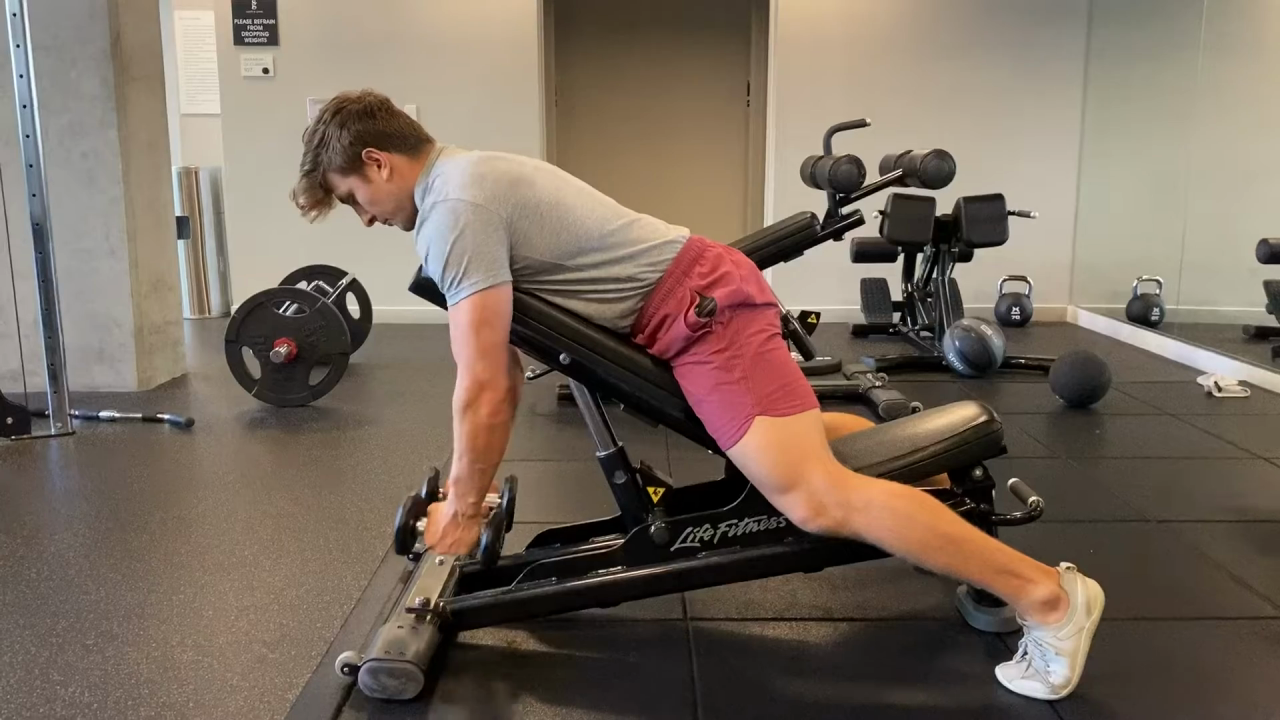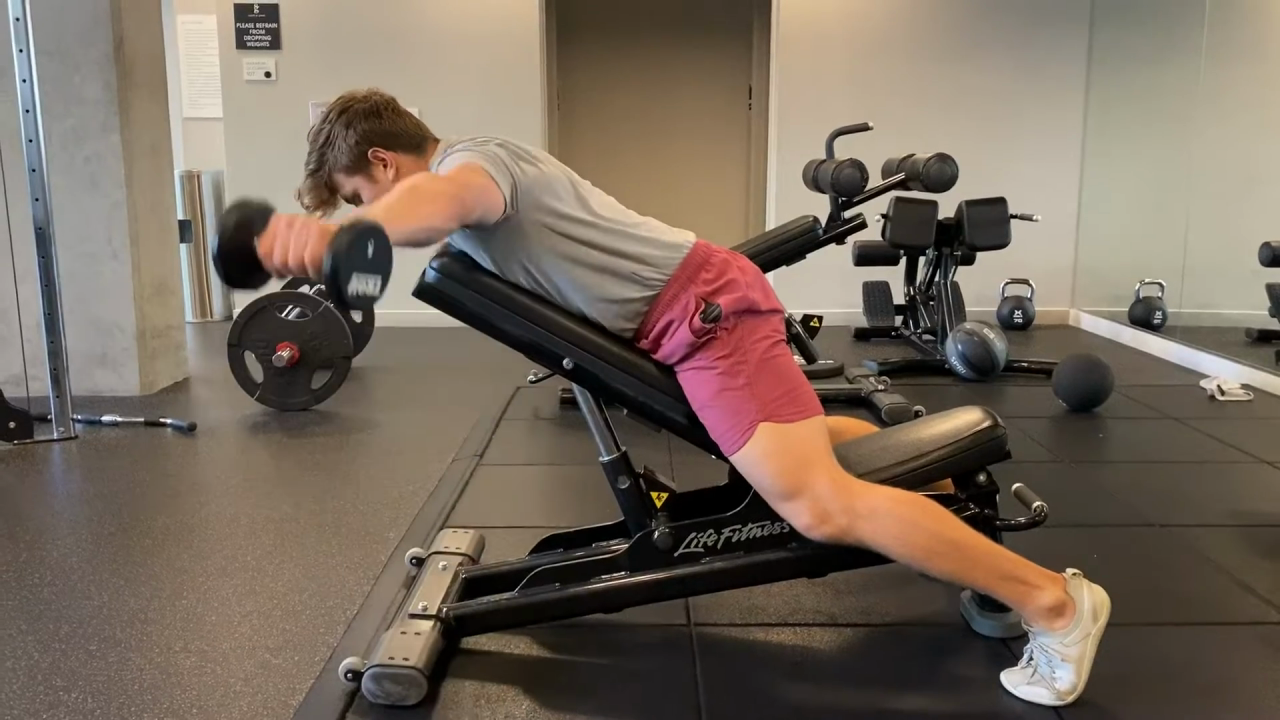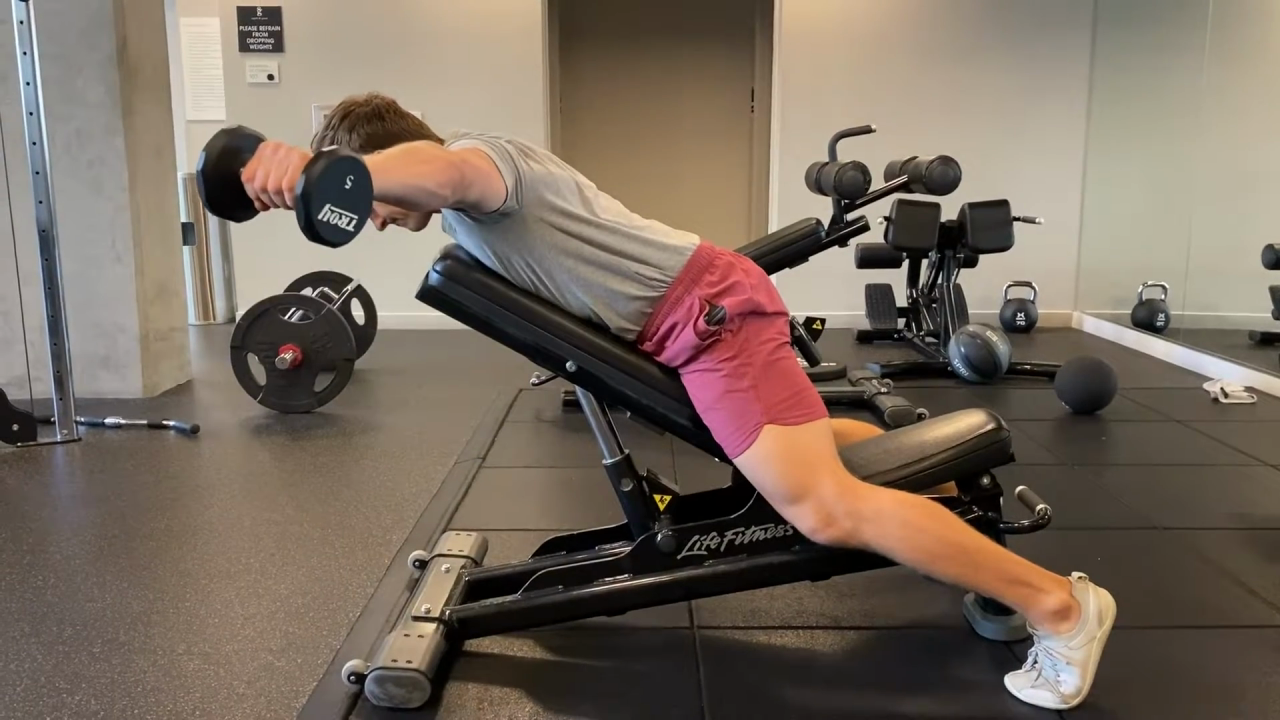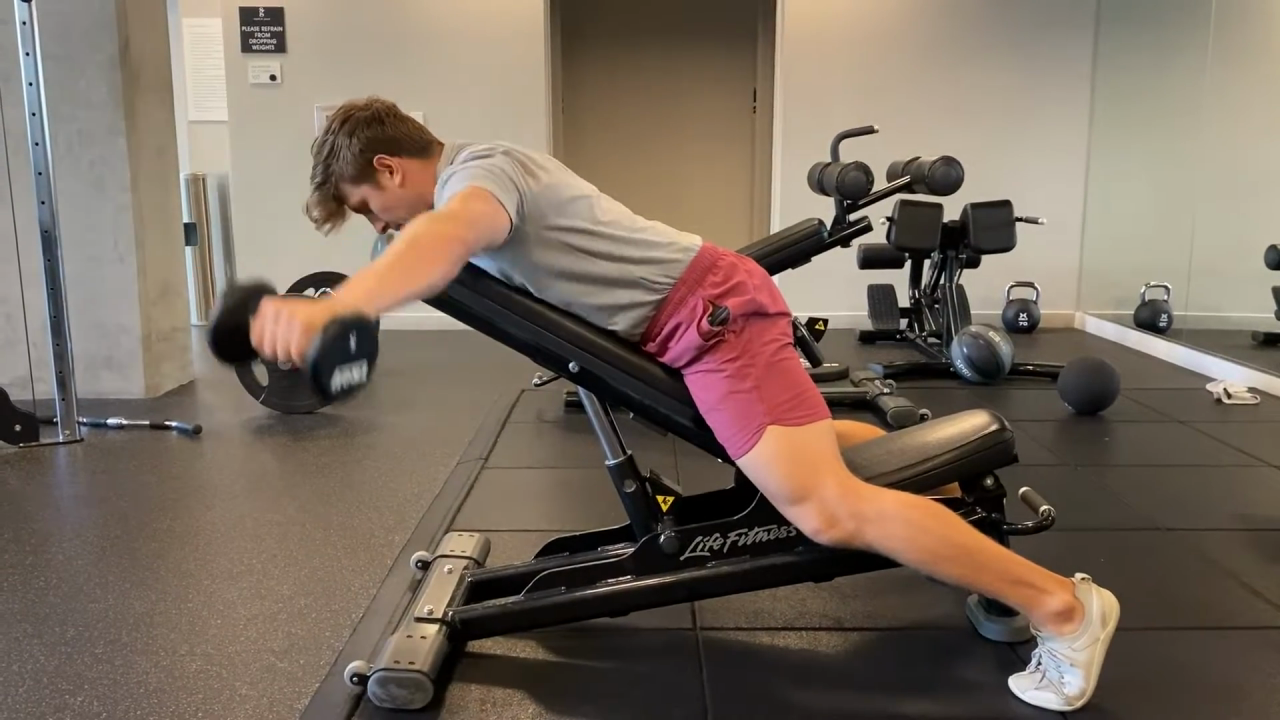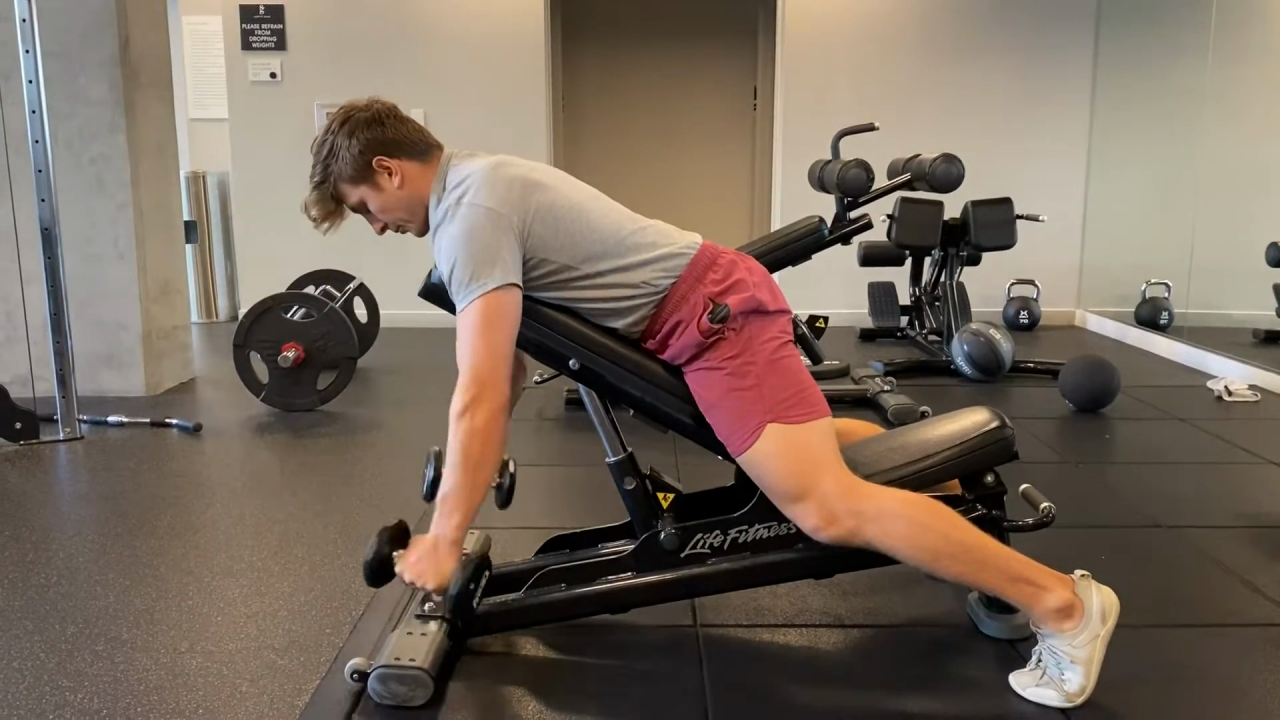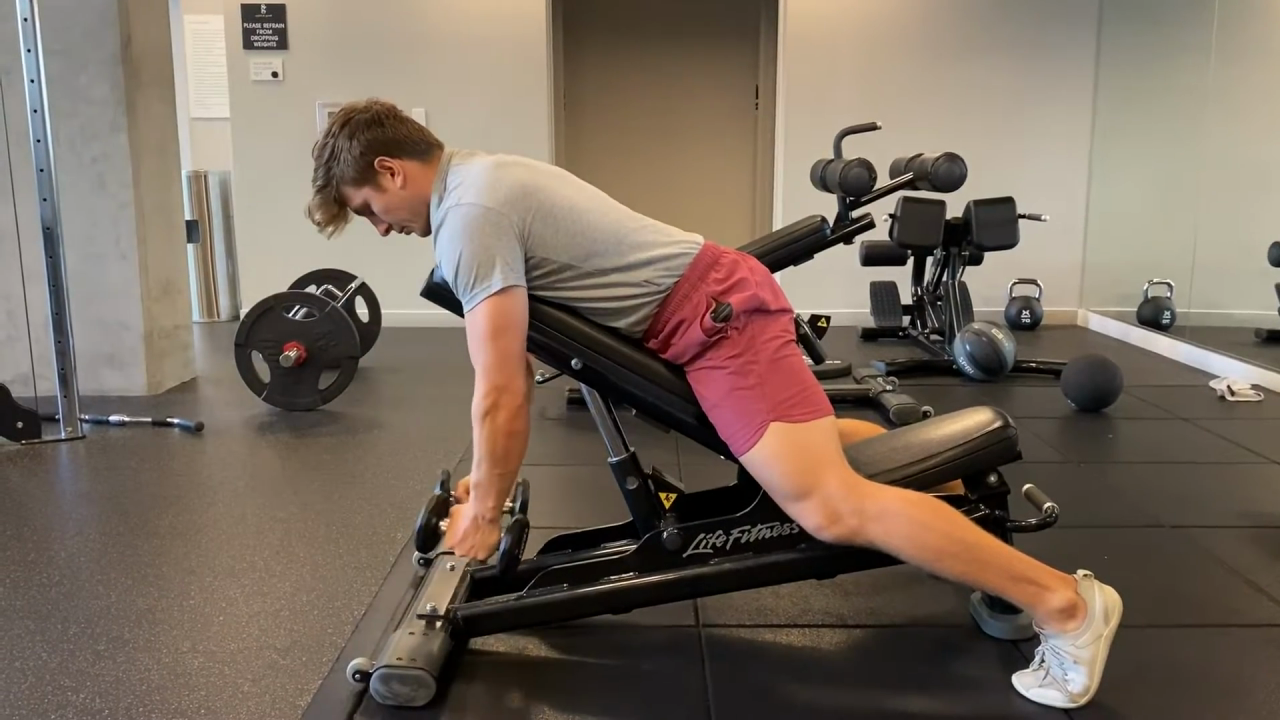
dt=0.7s
person 1, frame 1
left shoulder: (454, 211)
right shoulder: (471, 175)
left elbow: (482, 386)
right elbow: (503, 354)
left wrist: (461, 508)
right wrist: (480, 470)
left hip: (701, 307)
right hip: (699, 293)
left knee: (816, 500)
right knee: (796, 435)
left ankle: (1048, 595)
person 1, frame 2
left shoulder: (465, 162)
right shoulder: (468, 173)
left elbow: (439, 204)
left wrist: (334, 237)
left hip: (702, 308)
right hip: (694, 303)
left knee: (818, 505)
right knee: (804, 437)
left ankle: (1053, 600)
person 1, frame 3
left shoulder: (475, 157)
right shoulder: (477, 172)
left elbow: (435, 168)
left hip: (706, 311)
right hip: (696, 308)
left knee: (823, 508)
right knee: (806, 441)
left ankle: (1058, 603)
person 1, frame 4
left shoulder: (473, 174)
right shoulder: (476, 177)
left elbow: (441, 237)
left wrist: (327, 308)
left hip: (710, 313)
right hip: (700, 308)
left knee: (826, 510)
right knee: (808, 442)
left ankle: (1061, 605)
person 1, frame 5
left shoulder: (469, 217)
right shoulder: (478, 179)
left elbow: (480, 394)
right elbow: (506, 354)
left wrist: (445, 539)
right wrist: (479, 458)
left hip: (713, 314)
right hip: (710, 298)
left knee: (827, 509)
right knee: (808, 440)
left ankle: (1062, 602)
person 1, frame 6
left shoulder: (469, 218)
right shoulder: (482, 180)
left elbow: (502, 392)
right elbow: (516, 364)
left wrist: (487, 512)
right wrist: (490, 473)
left hip: (713, 313)
right hip: (710, 296)
left knee: (830, 507)
right knee: (811, 439)
left ankle: (1064, 602)
